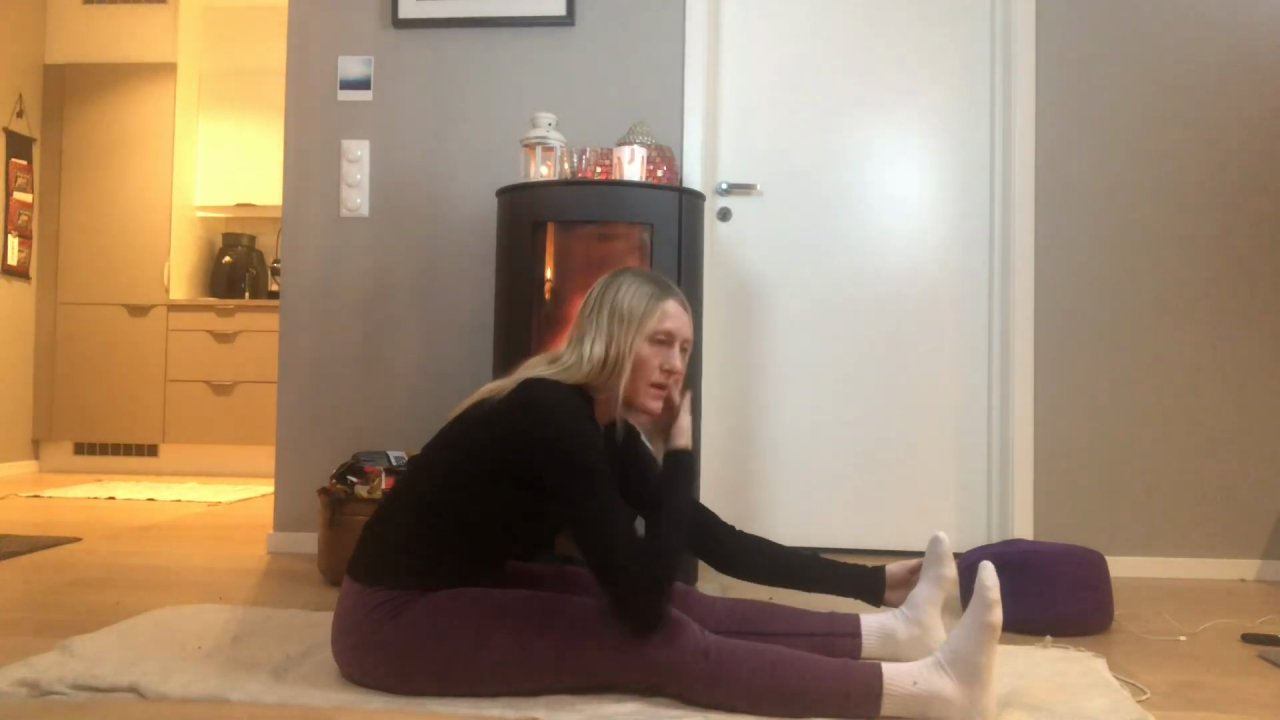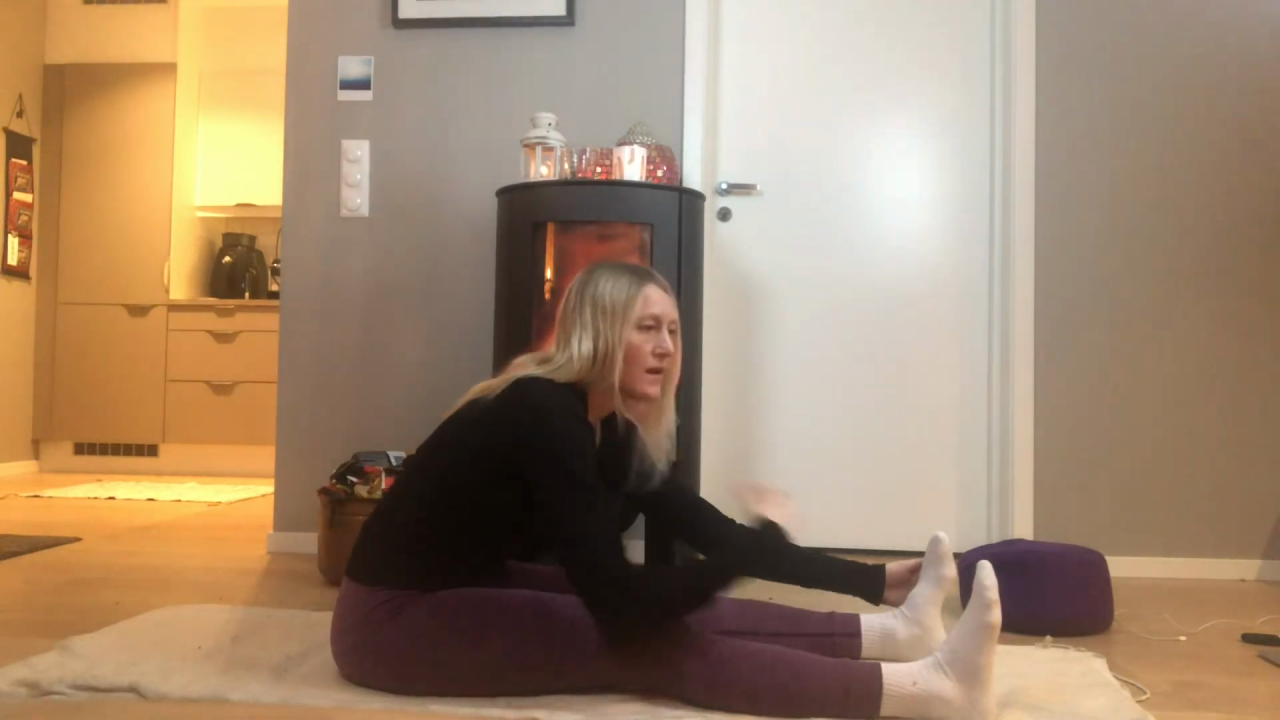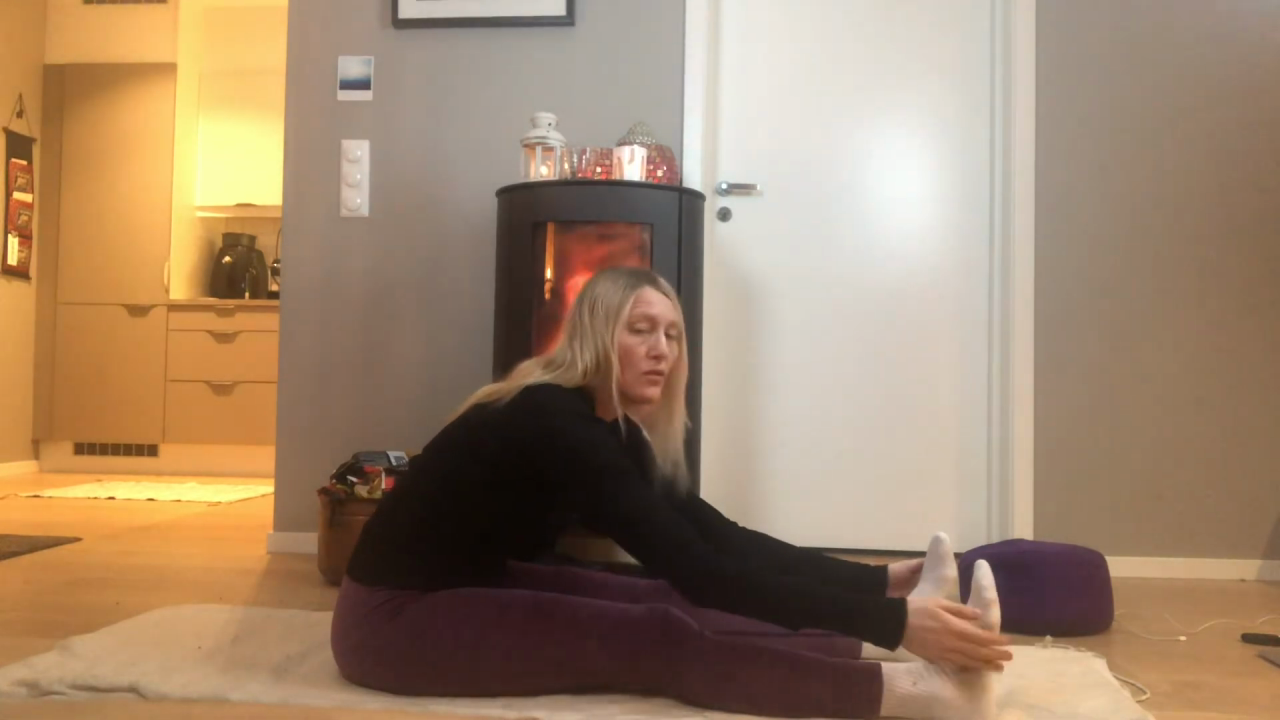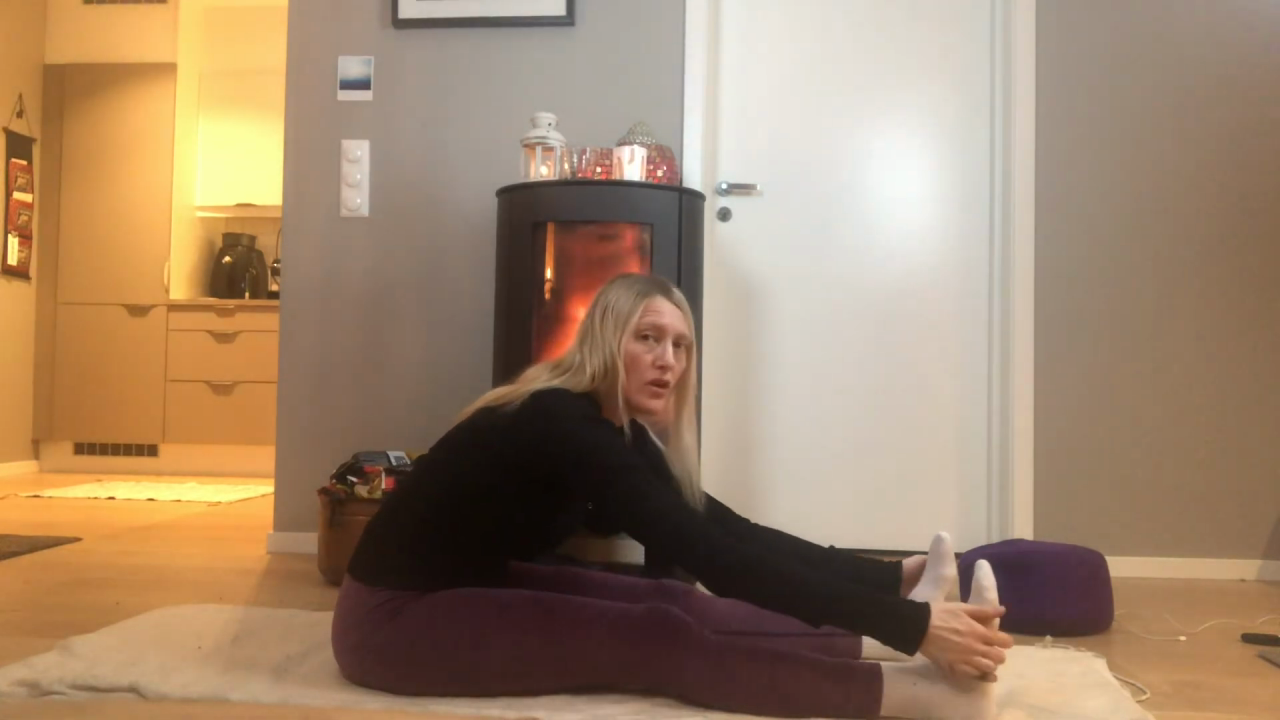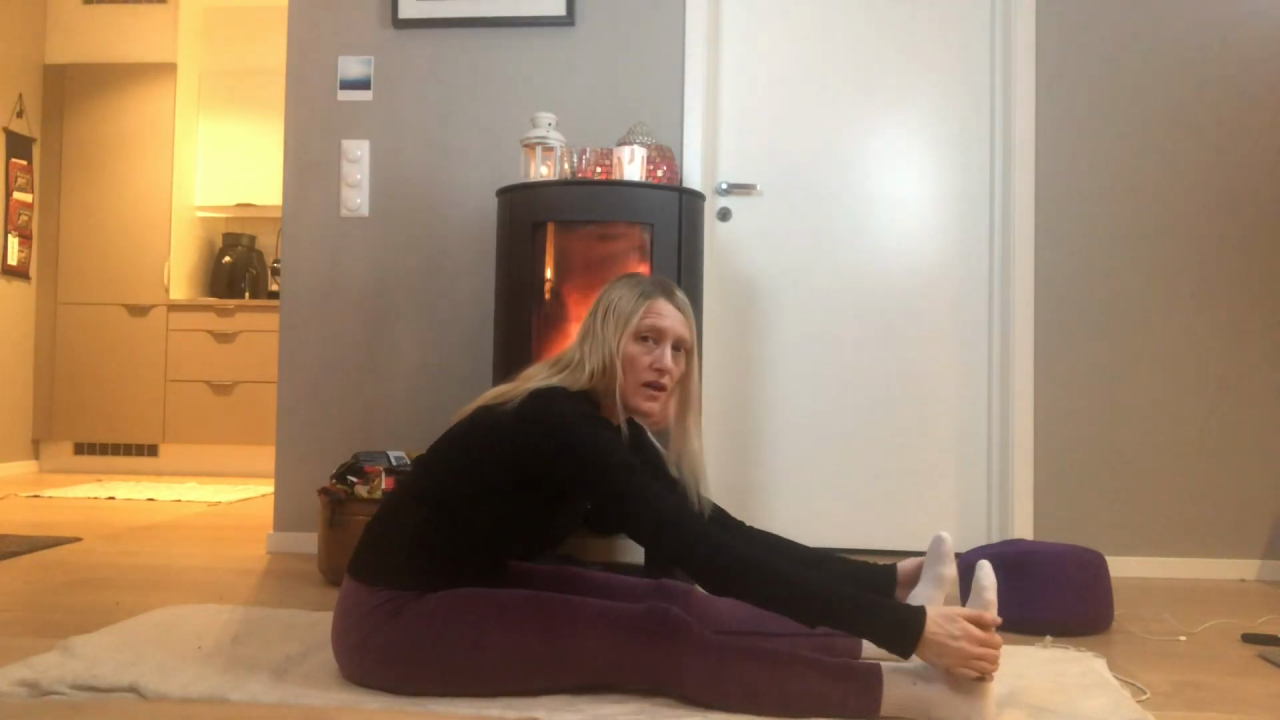
dt=0.3s
person 1, frame 1
left shoulder: (609, 430)
right shoulder: (551, 416)
left elbow: (717, 544)
right elbow: (638, 608)
left wrist: (873, 583)
right wrist: (679, 457)
left hip: (472, 593)
right hip: (397, 620)
left knee: (673, 607)
right knee: (663, 641)
left ankle: (892, 632)
person 1, frame 2
left shoulder: (609, 429)
right shoulder: (544, 415)
left elbow: (712, 537)
right elbow: (621, 611)
left wrist: (872, 580)
right wrist: (768, 536)
left hip: (472, 592)
right hip: (396, 620)
left knee: (672, 608)
right knee: (658, 641)
left ankle: (893, 631)
person 1, frame 3
left shoulder: (612, 429)
right shoulder: (555, 421)
left elbow: (722, 539)
right elbow: (700, 572)
left wrist: (880, 582)
right wrist: (894, 623)
left hip: (472, 590)
right hip: (395, 620)
left knee: (665, 607)
right knee: (656, 640)
person 1, frame 4
left shoulder: (618, 431)
right shoulder: (564, 425)
left elbow: (736, 535)
right elbow: (720, 564)
left wrist: (892, 580)
right wrist: (911, 626)
left hip: (474, 589)
right hip: (397, 619)
left knee: (669, 604)
right knee: (657, 638)
person 1, frame 5
left shoulder: (616, 429)
right shoulder: (562, 423)
left elbow: (728, 535)
right elbow: (714, 561)
left wrist: (887, 582)
right wrist: (906, 627)
left hip: (474, 588)
right hip: (396, 618)
left knee: (670, 603)
right knee: (657, 638)
